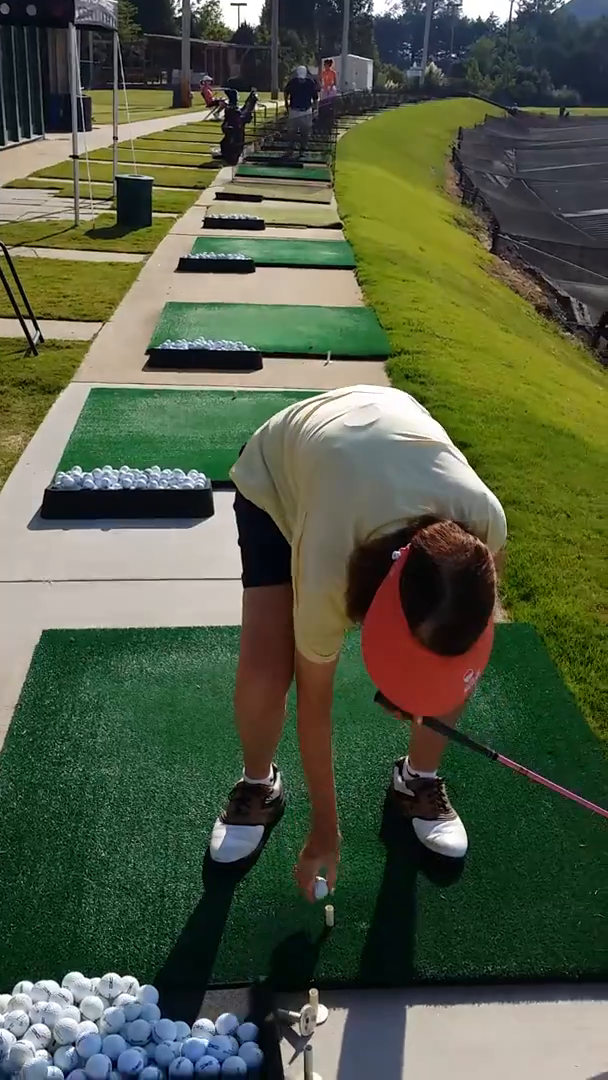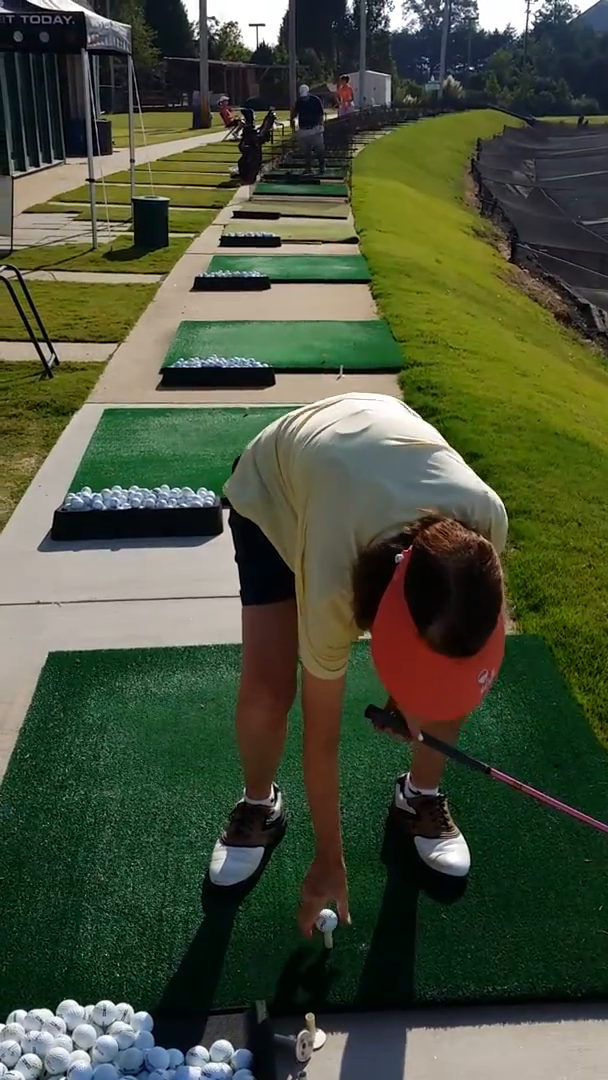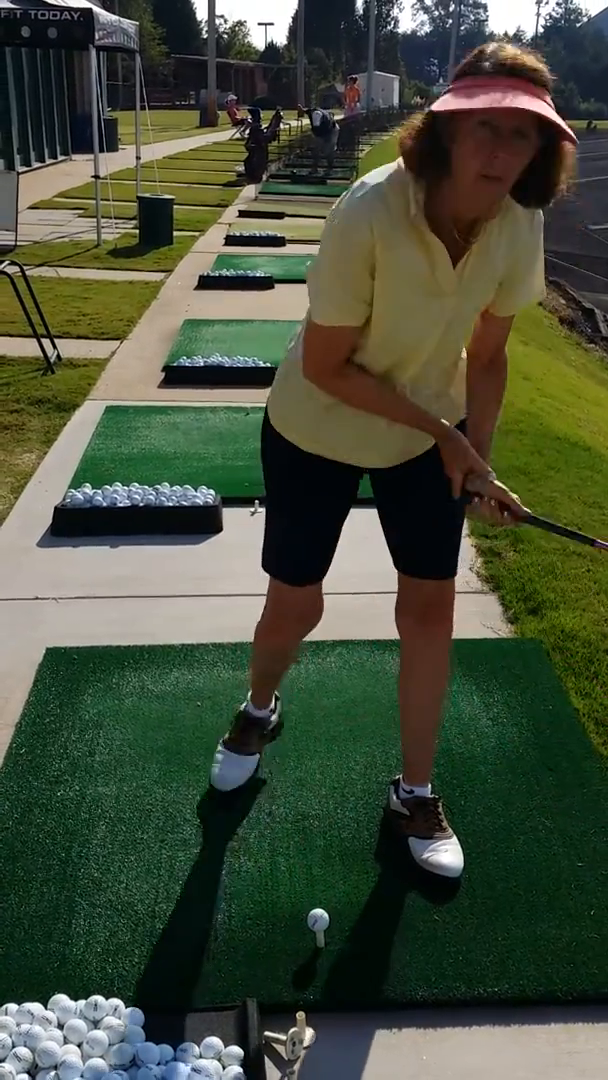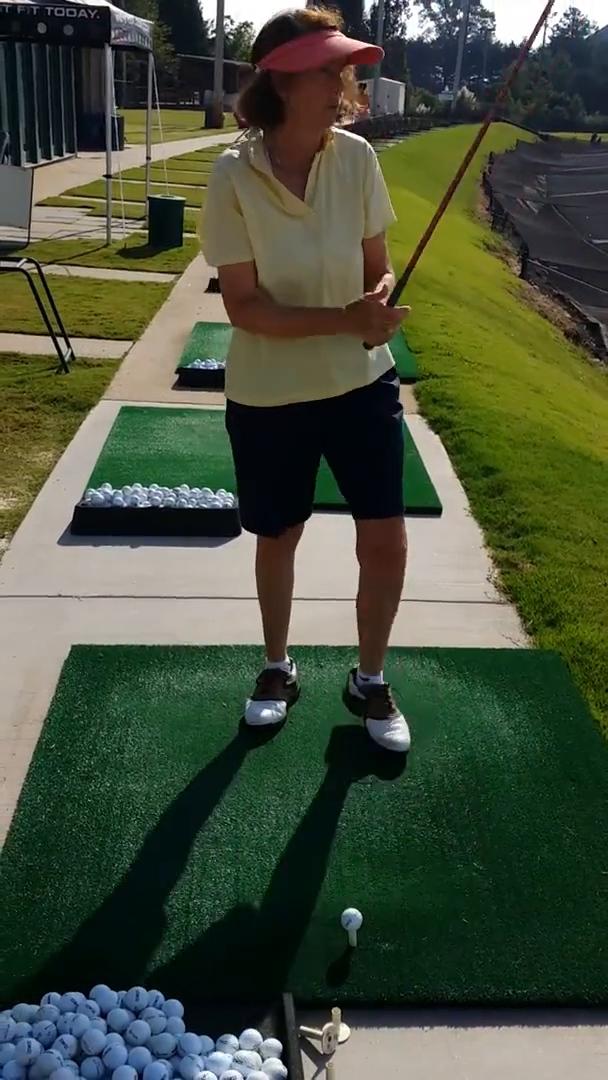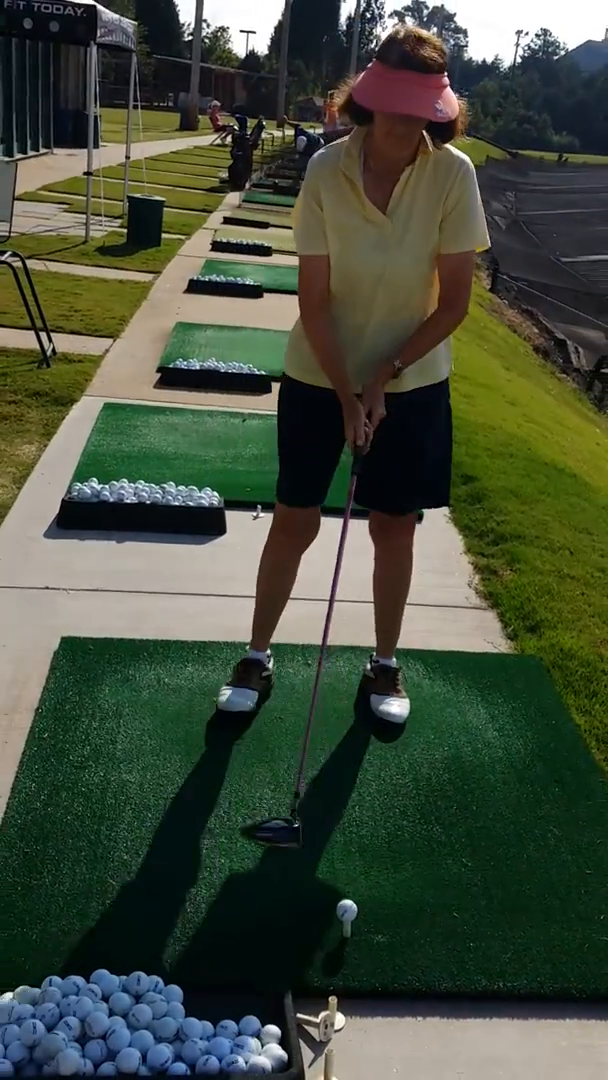
dt=1s
person 1, frame 1
left shoulder: (484, 518)
right shoulder: (327, 573)
right elbow: (313, 707)
left wrist: (421, 659)
right wrist: (324, 830)
right hip: (276, 470)
left knee: (452, 653)
right knee: (264, 667)
left ankle: (420, 780)
right ankle: (258, 787)
person 1, frame 2
left shoulder: (485, 518)
right shoulder: (334, 585)
right elbow: (322, 732)
left wrist: (412, 685)
right wrist: (329, 859)
right hip: (273, 489)
left knee: (453, 667)
right knee: (266, 689)
left ankle: (421, 797)
right ankle: (259, 806)
person 1, frame 3
left shoulder: (519, 225)
right shoulder: (369, 213)
left elbow: (486, 358)
right elbow: (324, 366)
left wrist: (478, 462)
right wrist: (441, 434)
left hip: (432, 430)
right hip: (315, 432)
left knee: (429, 612)
right knee: (295, 605)
left ankle: (415, 793)
right ankle: (258, 711)
person 1, frame 4
left shoulder: (357, 156)
right shoulder: (233, 175)
left elbow: (378, 269)
right elbow: (244, 307)
left wrist: (380, 303)
right wrist: (343, 319)
left hip: (361, 382)
right hip: (269, 396)
left knee: (385, 540)
right knee: (277, 536)
left ankle: (370, 680)
right ankle: (277, 667)
person 1, frame 5
left shoulder: (454, 174)
right shoulder: (326, 170)
left elbow: (454, 303)
right elbow: (314, 301)
left wrist: (384, 377)
right wrist: (347, 394)
left hip: (412, 384)
right hip: (319, 377)
left knee: (395, 528)
right knee: (295, 521)
left ankle: (384, 664)
right ankle: (256, 656)
